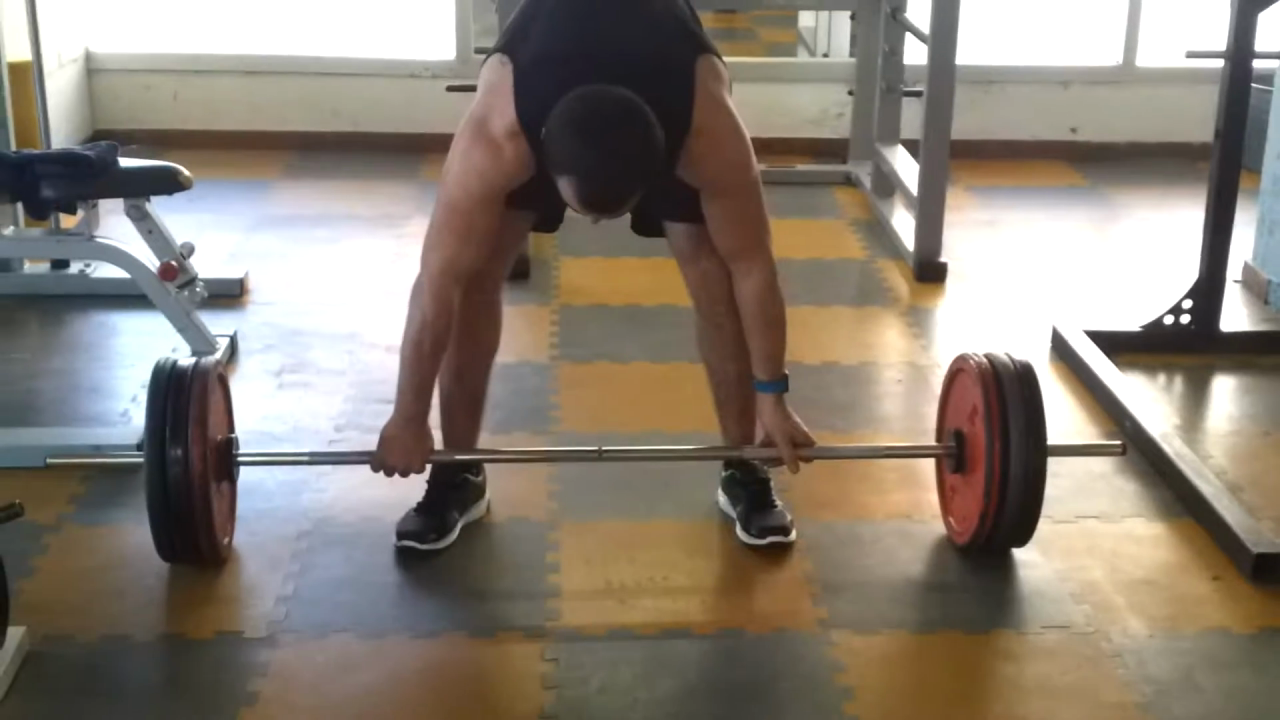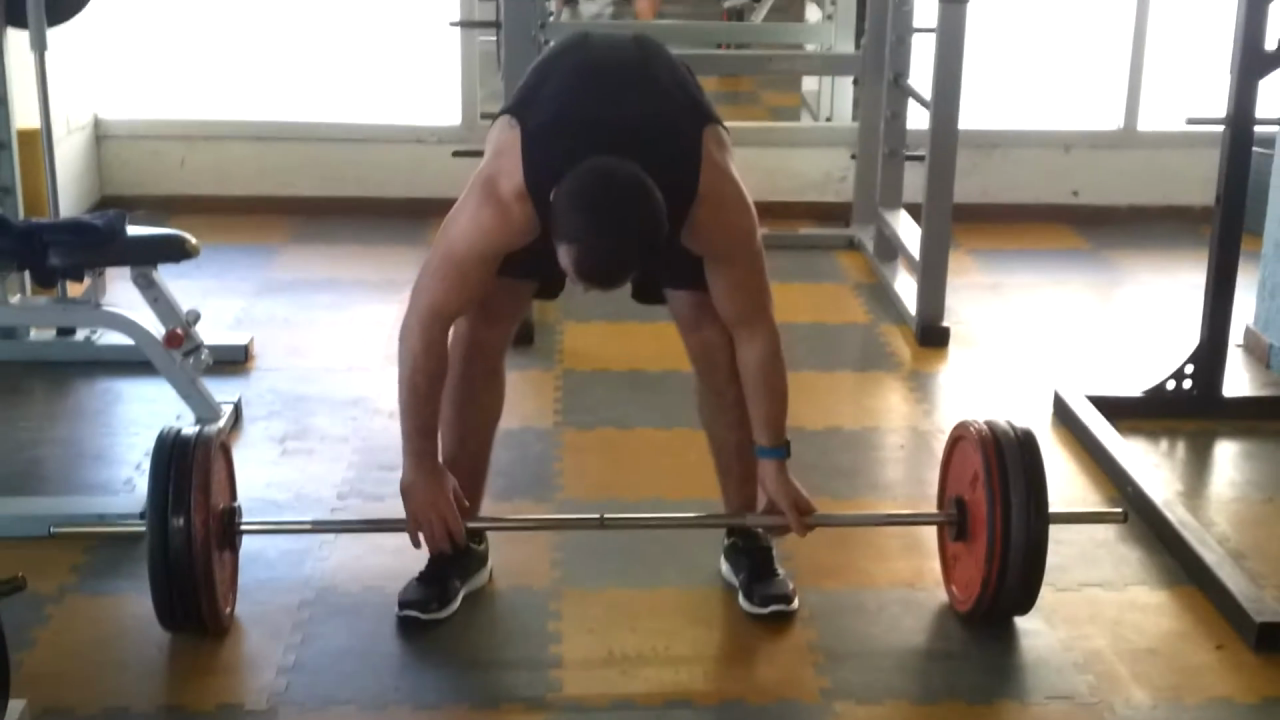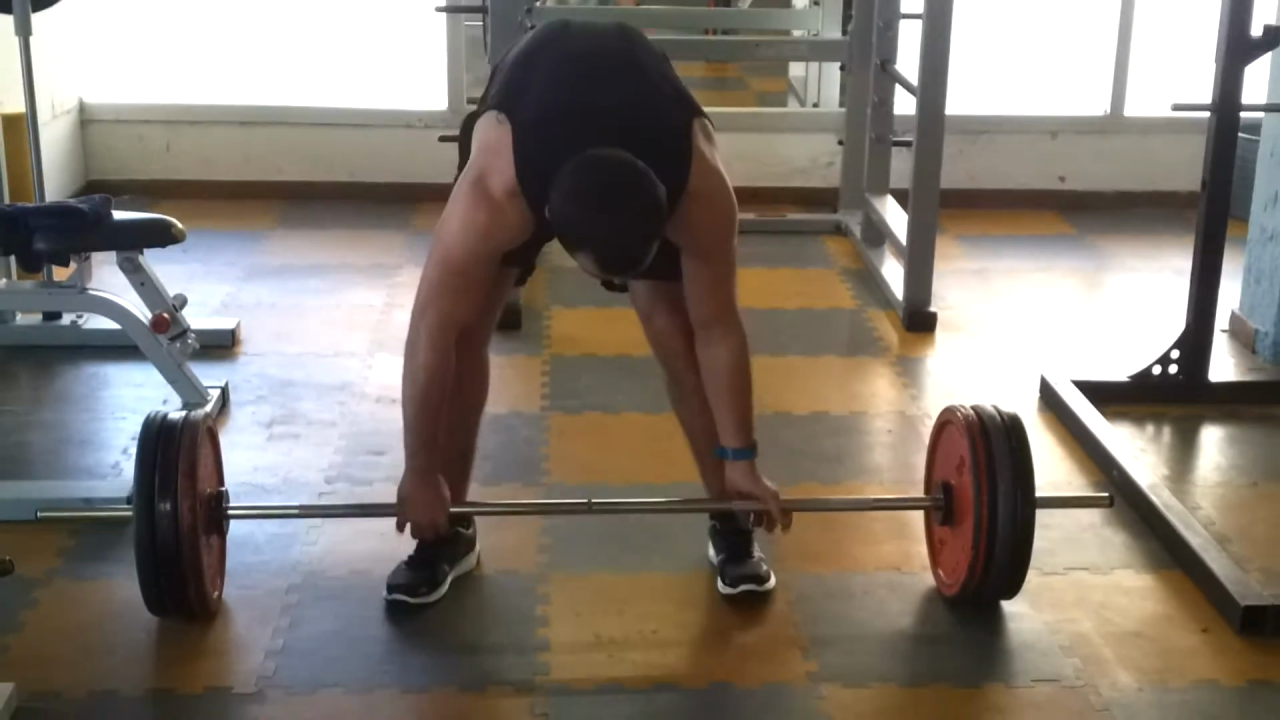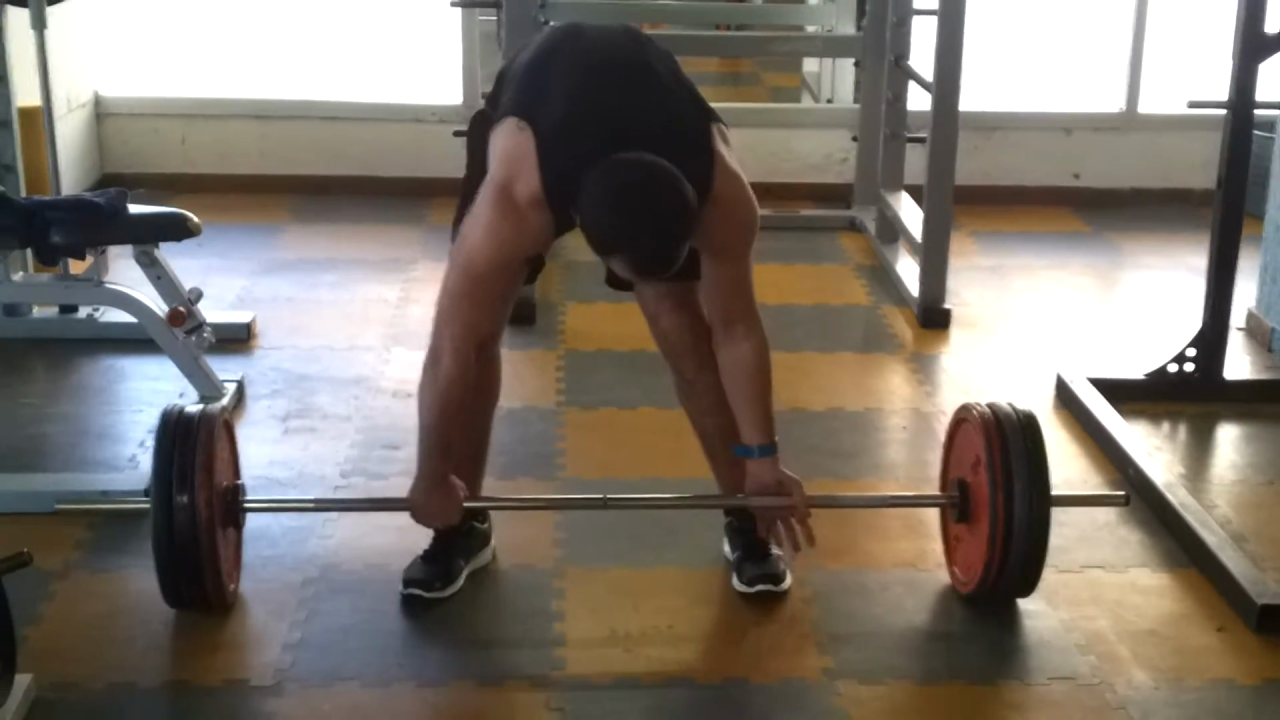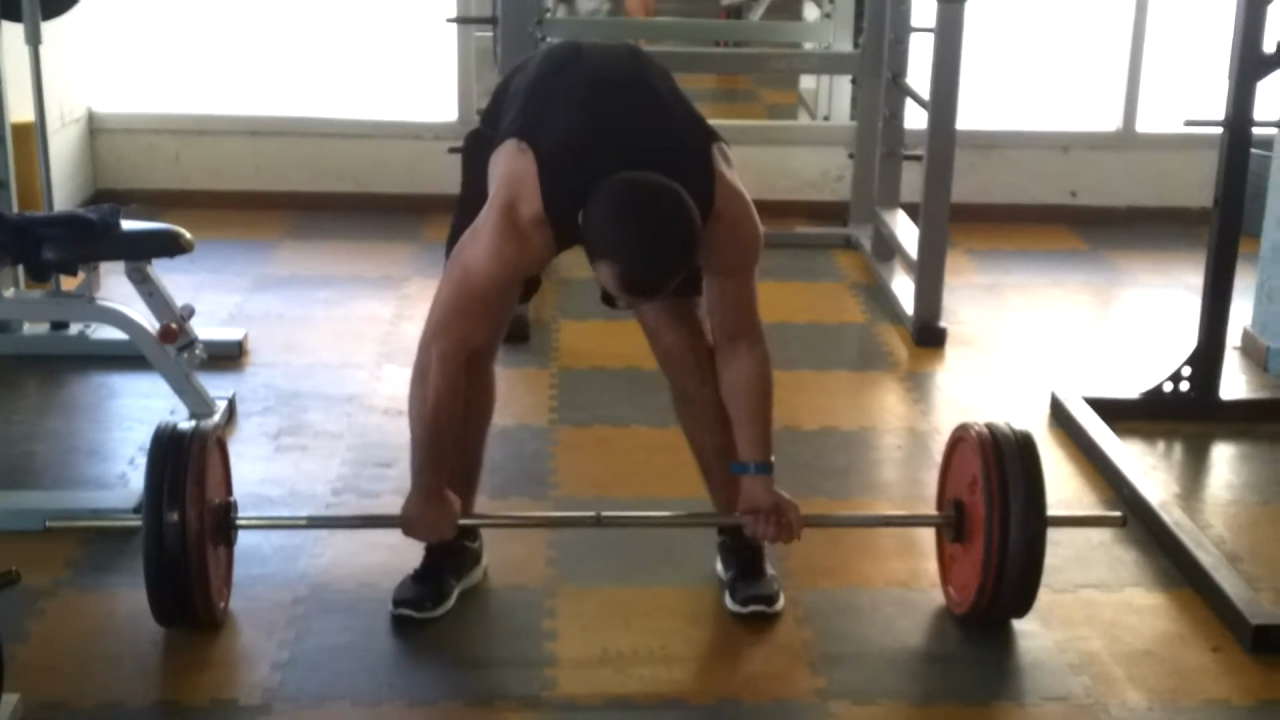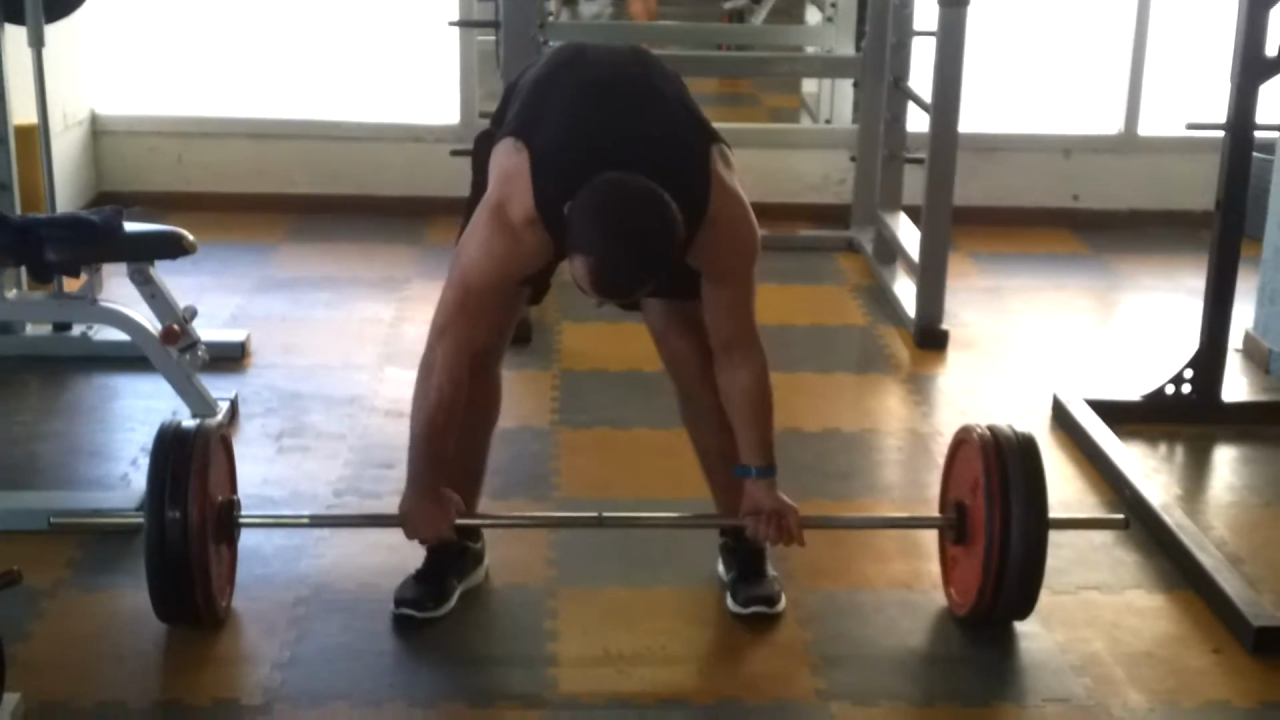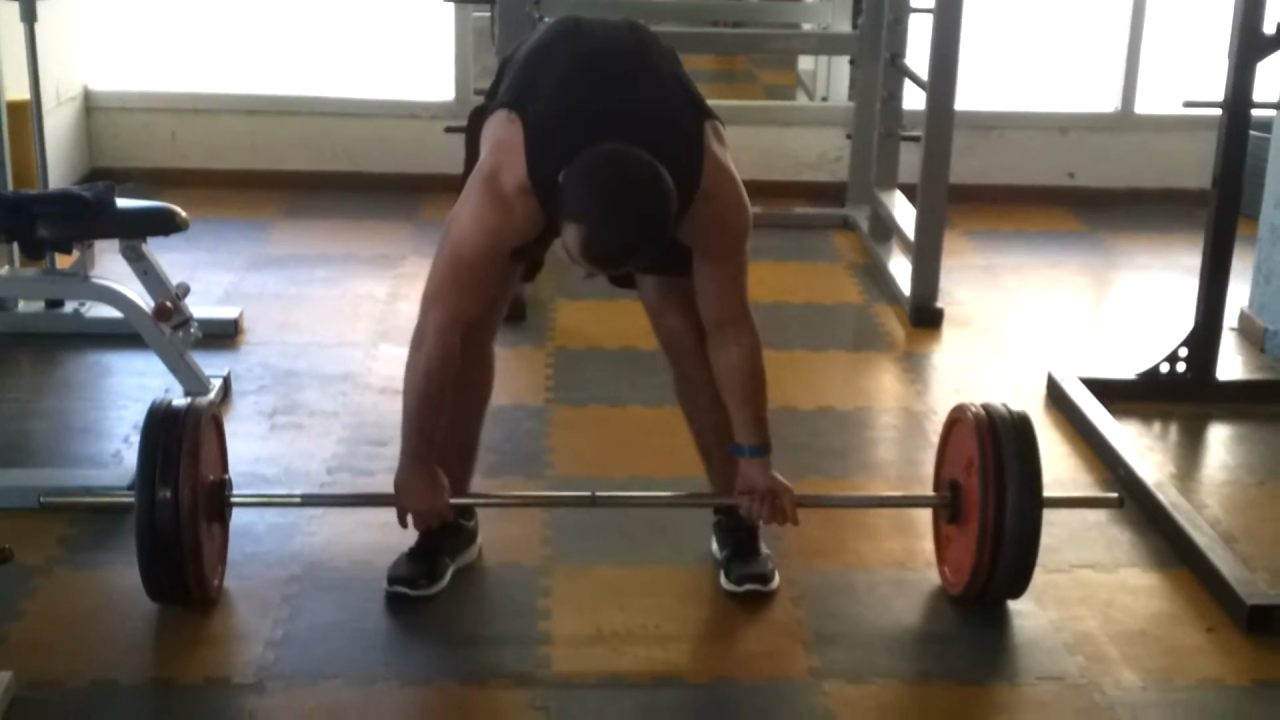
dt=0.5s
person 1, frame 1
left shoulder: (710, 131)
right shoulder: (497, 136)
left elbow: (749, 264)
right elbow: (440, 280)
left wrist: (771, 396)
right wrist: (408, 418)
left hip: (667, 74)
right hip: (542, 72)
left knee: (713, 272)
right knee: (476, 270)
left ankle: (743, 471)
right ankle: (458, 475)
person 1, frame 2
left shoulder: (714, 202)
right shoulder: (501, 199)
left elbow: (752, 330)
right elbow: (425, 321)
left wrist: (773, 461)
right wrist: (421, 465)
left hip: (668, 138)
left knee: (715, 341)
right knee: (478, 332)
left ankle: (746, 540)
right ankle: (461, 545)
person 1, frame 3
left shoulder: (700, 191)
right shoulder: (494, 194)
left elbow: (715, 328)
right elbow: (431, 333)
left wrist: (740, 462)
right wrist: (421, 475)
left knee: (674, 323)
right knee: (466, 323)
left ankle: (728, 522)
right ankle: (450, 530)
person 1, frame 4
left shoulder: (723, 195)
right shoulder: (515, 201)
left elbow: (734, 328)
right elbow: (454, 341)
left wrist: (762, 459)
right wrist: (433, 478)
left knee: (681, 322)
right knee: (479, 321)
left ankle: (742, 520)
right ankle: (464, 525)
person 1, frame 5
left shoulder: (725, 214)
right shoulder: (516, 219)
left elbow: (738, 342)
right elbow: (441, 352)
left wrist: (757, 475)
right wrist: (428, 493)
left knee: (684, 341)
right knee: (473, 342)
left ankle: (739, 540)
right ankle: (454, 542)
person 1, frame 6
left shoulder: (721, 218)
right shoulder: (512, 218)
left elbow: (735, 350)
right elbow: (448, 353)
left wrist: (760, 479)
right wrist: (423, 489)
left knee: (691, 346)
right knee: (479, 341)
left ankle: (740, 543)
right ankle: (458, 546)
person 1, frame 7
left shoulder: (712, 194)
right shoulder: (504, 188)
left elbow: (728, 327)
right elbow: (440, 325)
left wrist: (754, 459)
right wrist: (416, 466)
left knee: (685, 327)
right knee: (473, 321)
left ankle: (734, 519)
right ankle: (451, 522)
